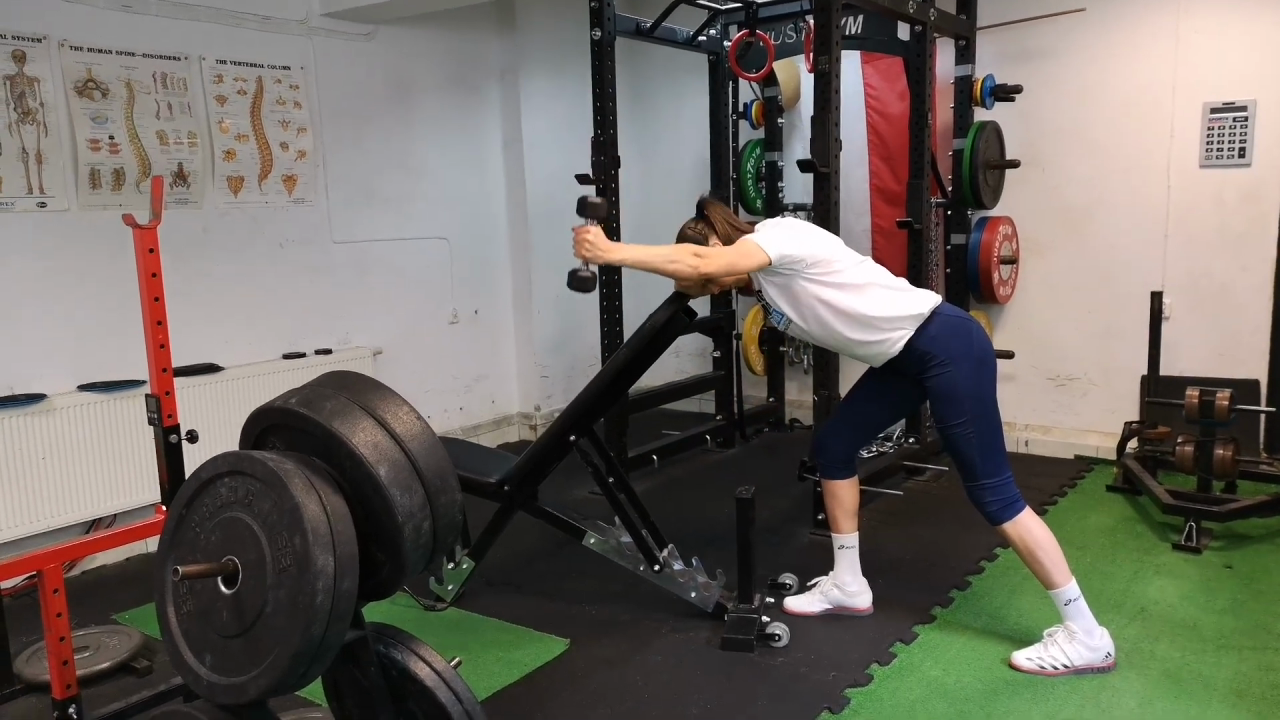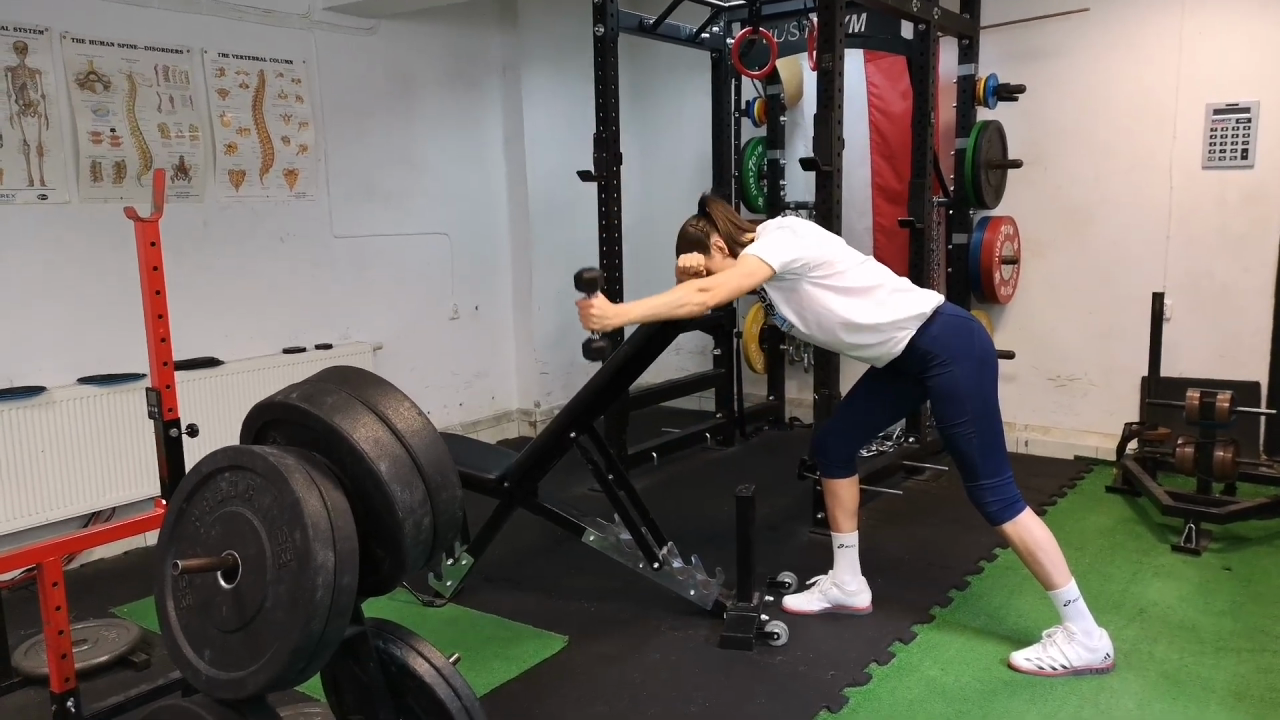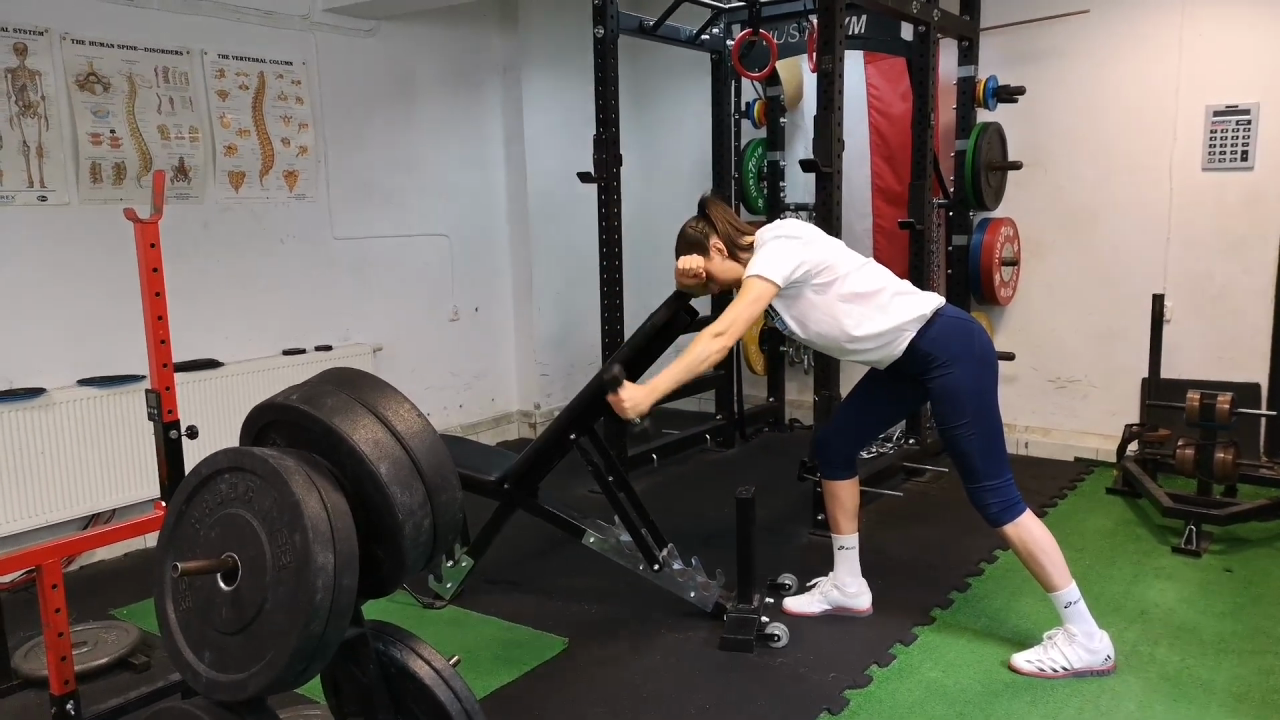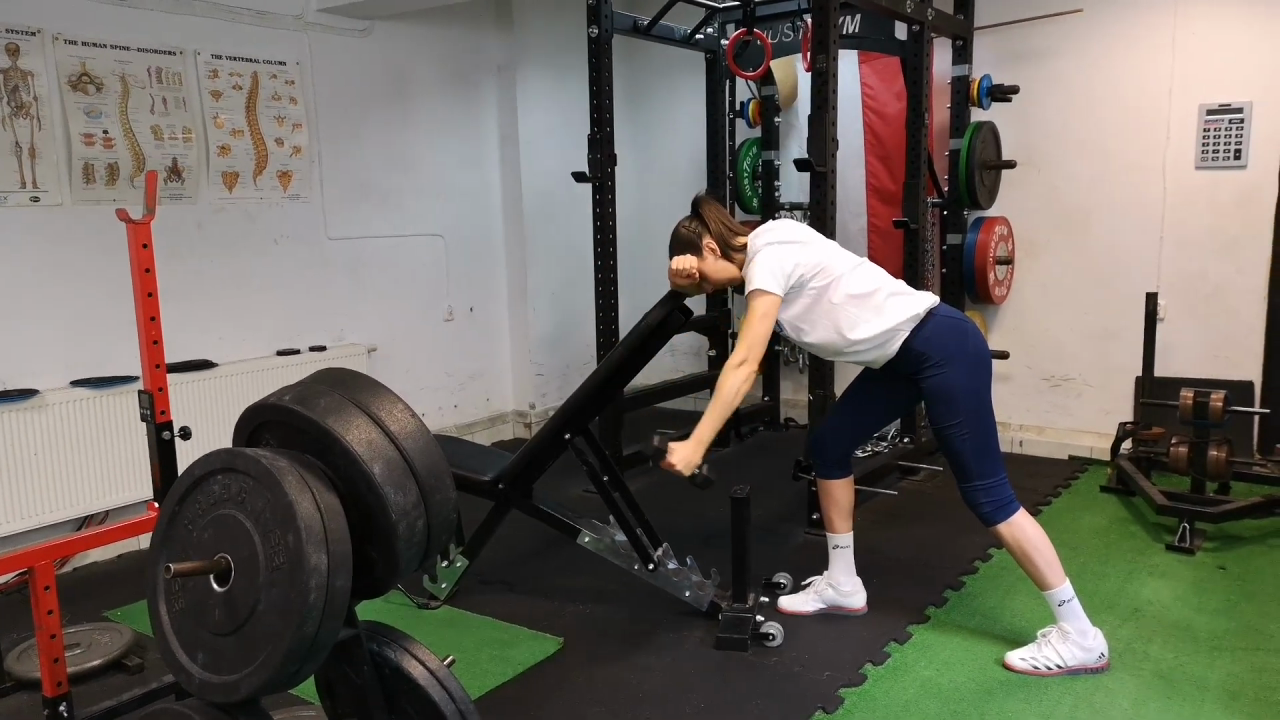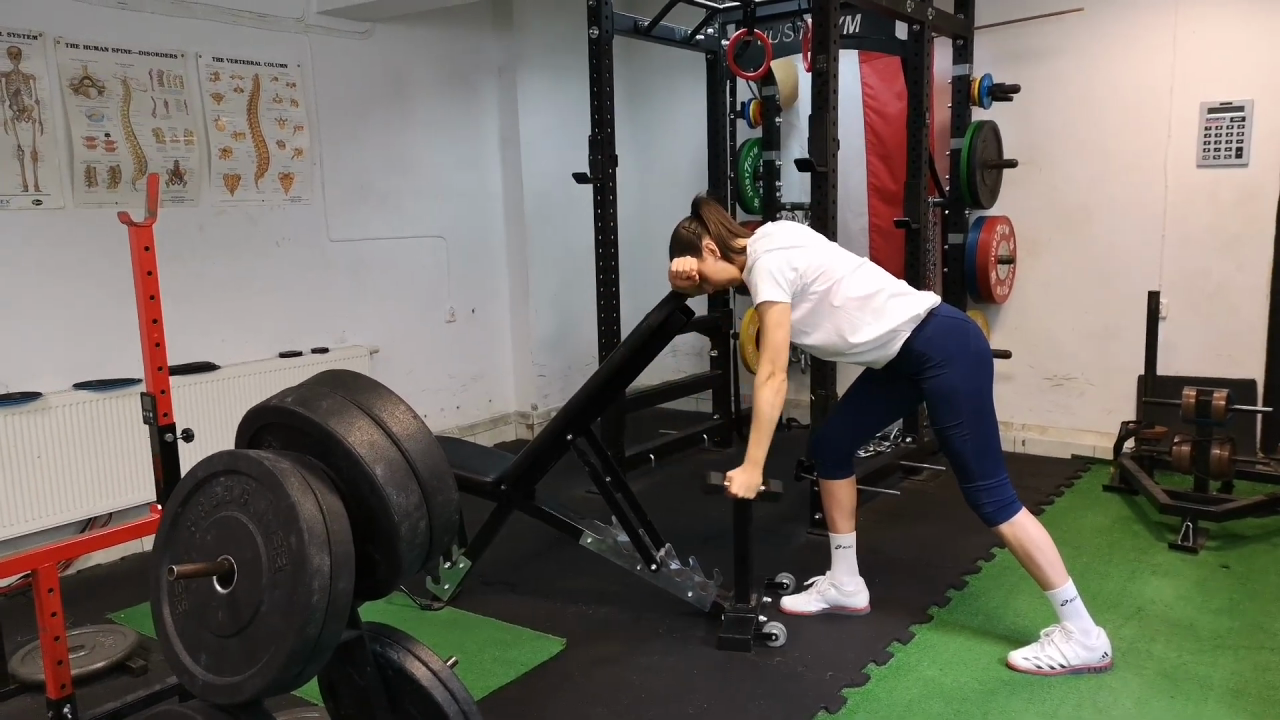
dt=0.4s
person 1, frame 1
left shoulder: (779, 236)
right shoulder: (758, 271)
left elbow: (699, 262)
left wrist: (610, 251)
right wrist: (688, 278)
left hip: (946, 345)
right hip: (904, 356)
left knee: (991, 491)
right knee: (832, 447)
left ankle: (1086, 635)
right ankle: (848, 585)
person 1, frame 2
left shoulder: (779, 241)
right shoulder: (763, 261)
left elbow: (709, 296)
left wrist: (618, 314)
right wrist: (690, 273)
left hip: (947, 345)
right hip: (905, 356)
left knee: (992, 492)
right knee: (832, 446)
left ankle: (1085, 638)
right ankle: (847, 584)
person 1, frame 3
left shoulder: (777, 248)
right shoulder: (765, 255)
left elbow: (722, 337)
right elbow: (695, 283)
left wrist: (647, 393)
right wrist: (690, 273)
left hip: (949, 348)
right hip: (906, 357)
left knee: (992, 494)
right knee: (832, 447)
left ankle: (1085, 639)
right ankle: (848, 586)
person 1, frame 4
left shoulder: (769, 255)
right shoulder: (761, 250)
left elbow: (744, 364)
right elbow: (688, 283)
left wrist: (695, 446)
right wrist: (683, 273)
left hip: (943, 347)
right hip: (901, 355)
left knee: (986, 493)
right knee: (828, 445)
left ankle: (1080, 637)
right ankle: (843, 585)
person 1, frame 5
left shoulder: (769, 261)
right shoulder: (763, 248)
left elbow: (772, 376)
right elbow: (687, 283)
left wrist: (752, 467)
right wrist: (685, 274)
left hip: (944, 347)
right hip: (903, 355)
left knee: (987, 493)
right knee: (830, 446)
left ankle: (1084, 636)
right ankle: (845, 585)
